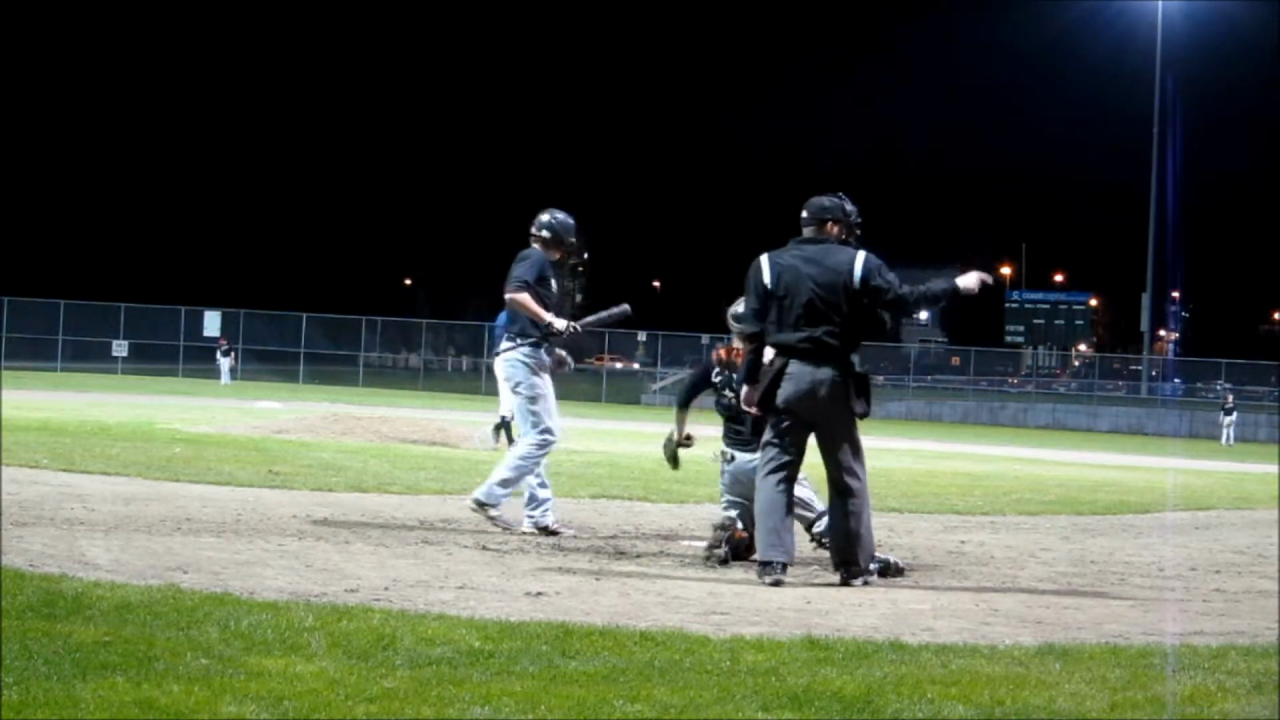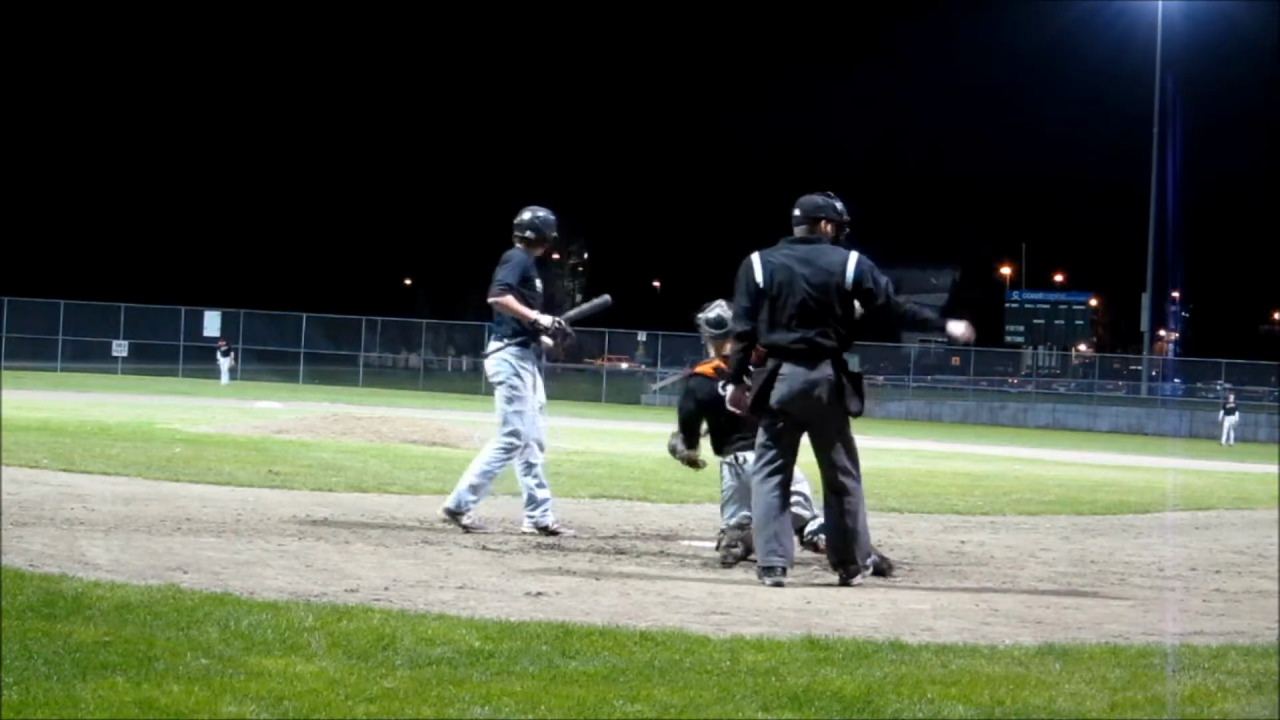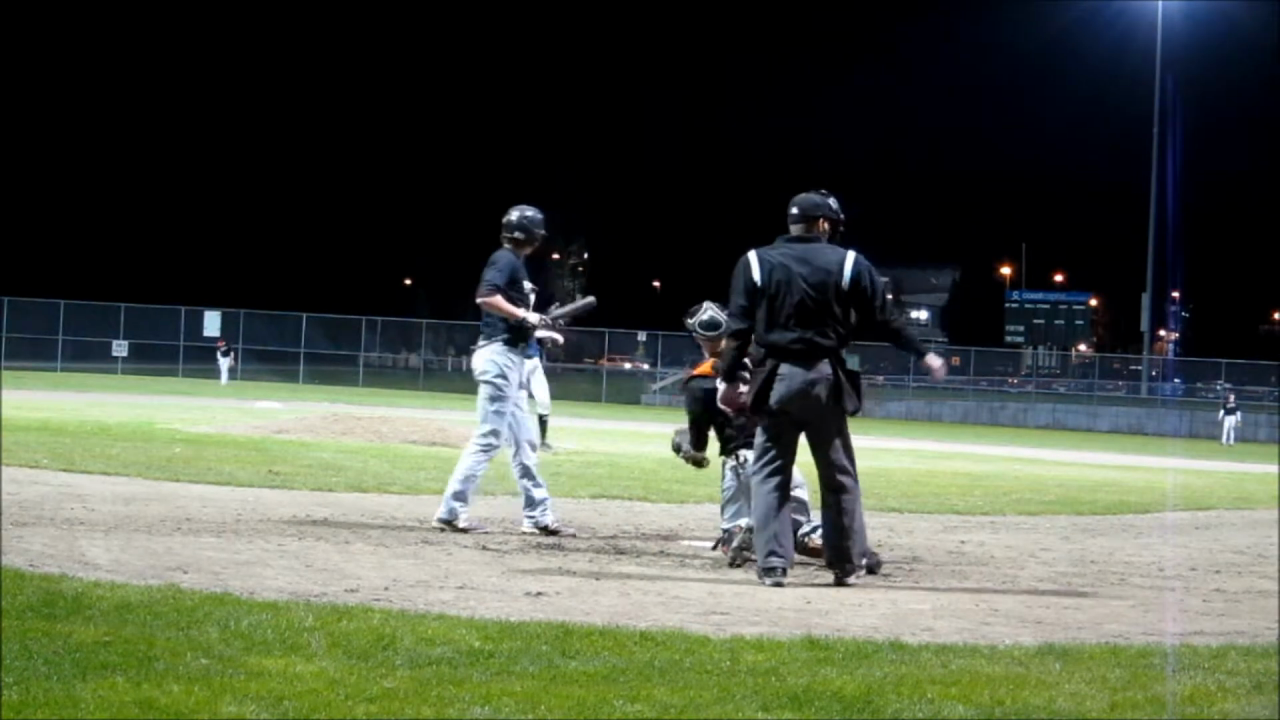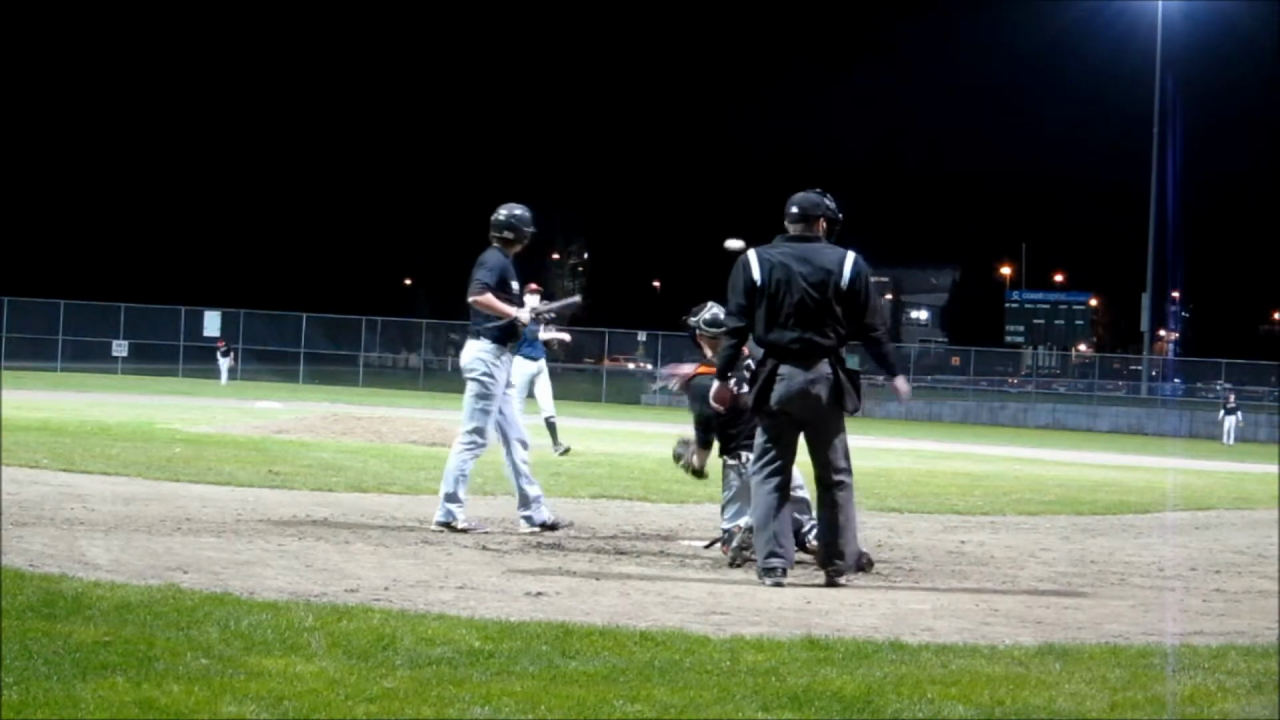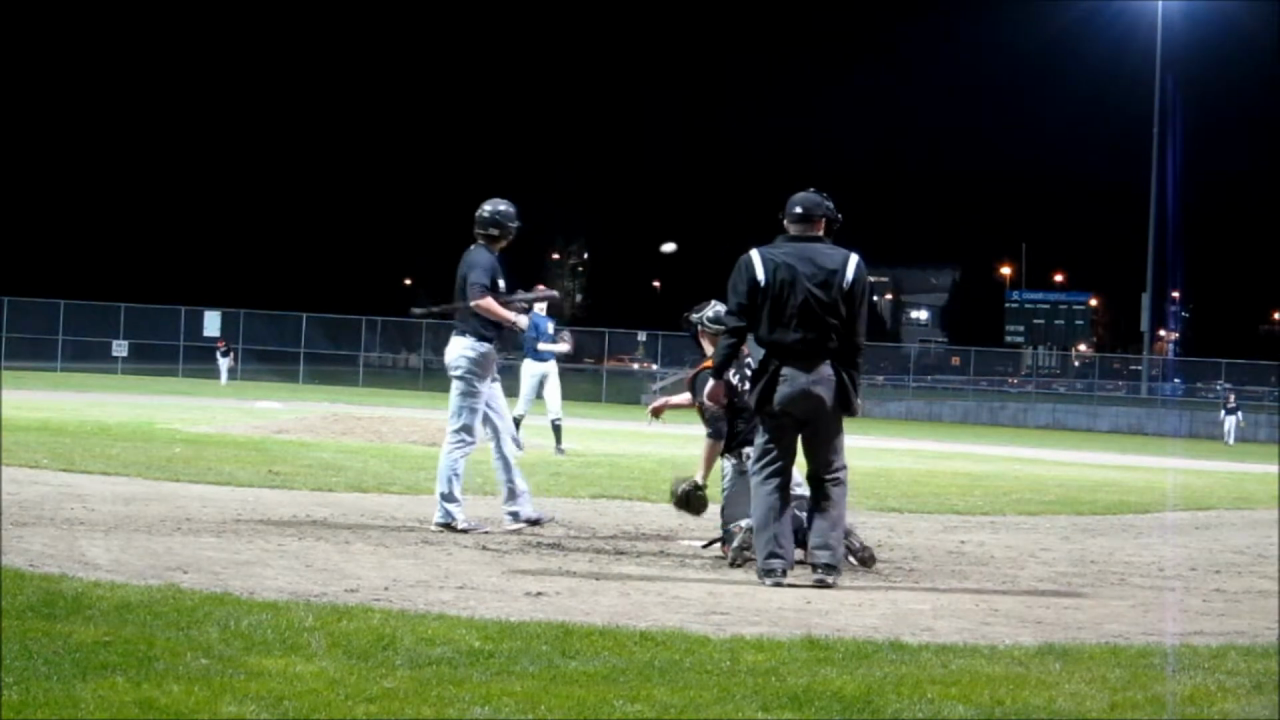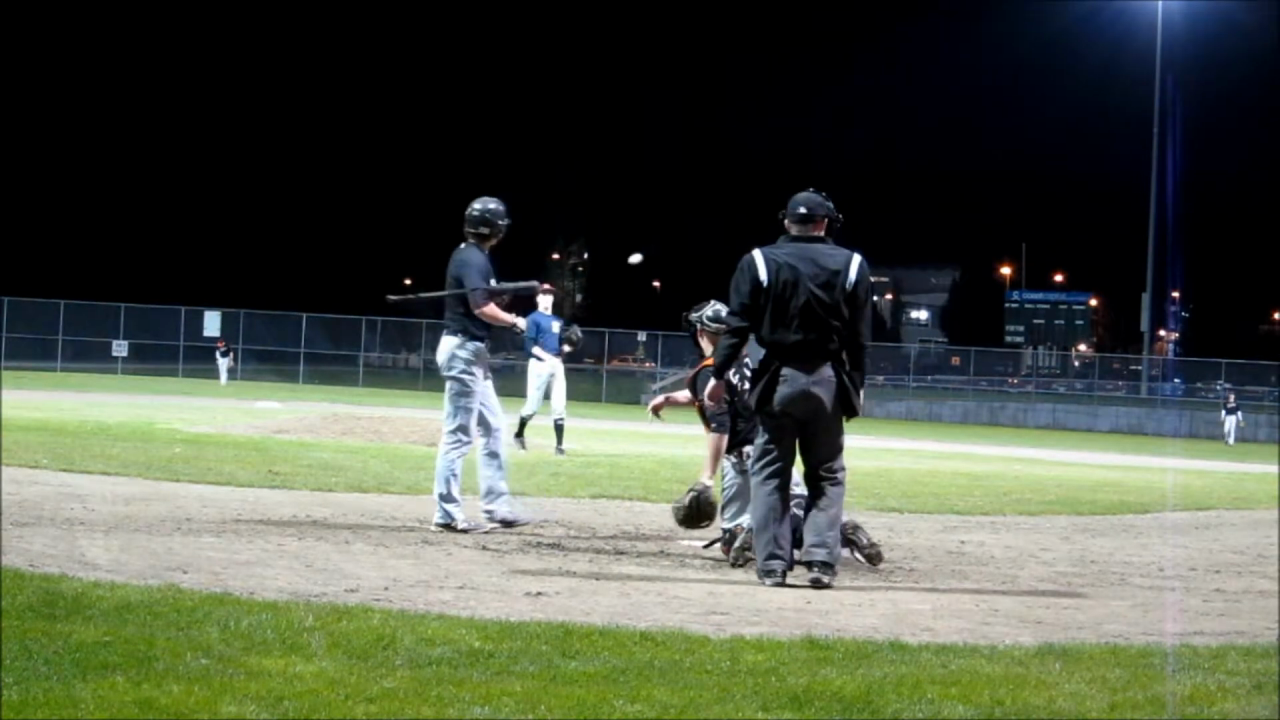
dt=0.1s
person 1, frame 1
left shoulder: (768, 264)
right shoulder: (858, 263)
left elbow: (754, 330)
right elbow: (904, 300)
left wrist: (750, 380)
right wrist: (956, 285)
left hip: (787, 378)
right hip: (834, 378)
left knee: (775, 472)
right knee: (848, 476)
left ankle: (773, 563)
right ankle: (855, 566)
person 1, frame 2
left shoulder: (758, 263)
right shoulder: (849, 263)
left elbow: (744, 330)
right elbow: (894, 308)
left wrist: (735, 380)
right wrist: (944, 325)
left hip: (779, 378)
right hip: (827, 378)
left knee: (770, 473)
right knee: (842, 475)
left ankle: (772, 563)
right ankle: (852, 564)
person 1, frame 3
left shoulder: (755, 262)
right shoulder: (849, 262)
left elbow: (739, 328)
right elbow: (883, 320)
left wrist: (728, 378)
right wrist: (922, 353)
left hip: (777, 378)
right hip: (827, 378)
left knee: (771, 473)
right knee: (839, 476)
left ankle: (774, 565)
right ankle: (847, 564)
person 1, frame 4
left shoulder: (754, 261)
right shoulder: (848, 262)
left elbow: (737, 326)
right elbow: (870, 327)
left wrist: (722, 376)
right wrist: (895, 373)
left hip: (779, 377)
right hip: (826, 378)
left knee: (770, 473)
right knee: (835, 475)
left ankle: (773, 563)
right ankle: (838, 562)
person 1, frame 5
left shoulder: (756, 261)
right shoulder: (849, 263)
left elbow: (736, 326)
right elbow: (855, 335)
left wrist: (717, 375)
right wrist: (851, 384)
left hip: (779, 378)
right hip: (827, 379)
left knee: (770, 475)
right knee: (829, 475)
left ankle: (773, 565)
right ankle: (825, 562)
person 1, frame 6
left shoulder: (758, 262)
right shoulder: (850, 264)
left elbow: (738, 326)
right elbow: (858, 338)
left wrist: (718, 375)
right wrist: (855, 387)
left hip: (779, 378)
right hip: (827, 380)
left knee: (770, 474)
right knee: (827, 475)
left ankle: (772, 564)
right ankle: (822, 560)
person 2, frame 1
left shoulder: (537, 262)
right shoulder: (534, 258)
right elbow: (514, 293)
left wrist: (551, 349)
right wrist: (552, 320)
left hip: (530, 356)
right hip: (524, 356)
left knee: (540, 437)
right knee: (540, 436)
left ankle: (538, 516)
right ankle: (487, 496)
person 2, frame 2
left shoulder: (522, 262)
right shoulder: (518, 259)
right elbow: (497, 297)
left wrist: (543, 328)
right wrist: (538, 317)
left hip: (521, 356)
right hip: (512, 356)
left knee: (532, 439)
right knee: (512, 439)
left ankle: (538, 515)
right ankle: (459, 503)
person 2, frame 3
left shoulder: (509, 262)
right shoulder: (506, 261)
right elbow: (485, 297)
left wrist: (533, 319)
right wrist: (525, 315)
left hip: (510, 358)
right hip: (498, 356)
left knee: (525, 440)
right knee: (488, 438)
left ankle: (539, 515)
right ankle: (451, 512)
person 2, frame 4
left shoulder: (498, 260)
right shoulder: (495, 260)
right elbow: (477, 296)
left wrist: (522, 316)
right wrist: (516, 313)
left hip: (496, 355)
right hip: (486, 354)
left knee: (514, 437)
right knee: (474, 435)
left ankle: (534, 513)
right ankle: (449, 513)
person 2, frame 5
left shoulder: (478, 256)
right shoulder: (482, 259)
right elbow: (479, 301)
left wrist: (510, 313)
right wrist: (516, 320)
left hip: (481, 353)
right hip: (471, 352)
left knee: (502, 432)
right knee: (462, 434)
left ankle: (518, 507)
right ankle: (449, 514)
person 2, frame 6
left shoulder: (467, 254)
right shoulder: (474, 259)
right elbow: (481, 307)
right wrist: (514, 321)
left hip: (472, 352)
right hip: (463, 351)
left knee: (493, 430)
right knee: (458, 435)
left ankle: (496, 507)
right ankle: (447, 513)
person 3, frame 1
left shoulder: (716, 361)
left elbow: (684, 398)
left wrist: (678, 432)
left hip: (734, 461)
left knee: (733, 540)
right knee: (819, 521)
left ankle: (727, 534)
person 3, frame 2
left shoulder: (698, 382)
left elbow: (688, 441)
left wrist: (688, 454)
left hip: (736, 465)
left knee: (736, 530)
right knee: (811, 526)
left ankle: (739, 533)
person 3, frame 3
left shoulder: (698, 383)
left elbow: (697, 443)
left wrist: (691, 452)
left hip: (740, 465)
left knee: (735, 537)
right knee: (805, 529)
left ankle: (743, 536)
person 3, frame 4
left shoulder: (701, 381)
right shoulder: (747, 358)
left elbow: (704, 438)
left wrist: (697, 464)
left hip: (743, 464)
left knee: (732, 540)
right knee: (804, 527)
left ankle: (745, 536)
person 3, frame 5
left shoulder: (707, 373)
right shoulder: (745, 359)
left elbow: (716, 432)
left wrist: (701, 475)
right wrist: (669, 401)
left hip: (743, 462)
left knee: (733, 540)
right knee: (803, 523)
left ankle: (746, 535)
right ankle: (840, 537)
person 3, frame 6
left shoulder: (708, 372)
right shoulder: (742, 359)
left elbow: (719, 427)
left wrist: (707, 476)
right wrist: (670, 398)
left hip: (744, 462)
left knee: (735, 540)
left ankle: (747, 535)
right ankle: (842, 533)
